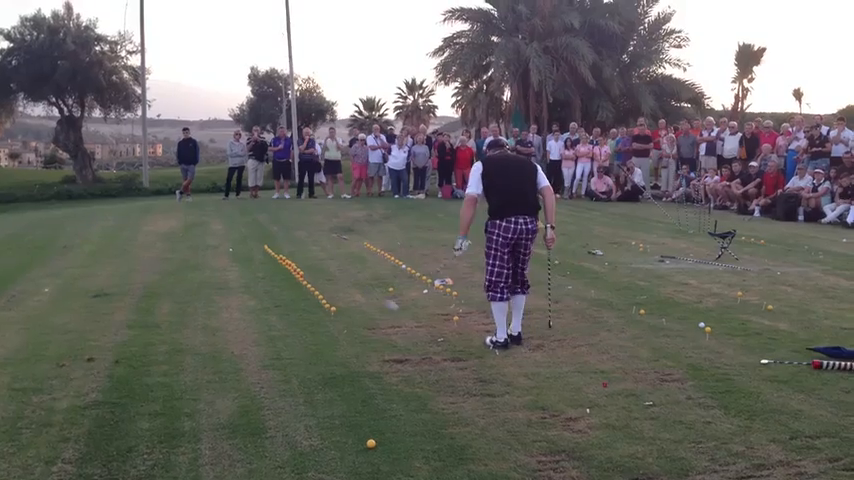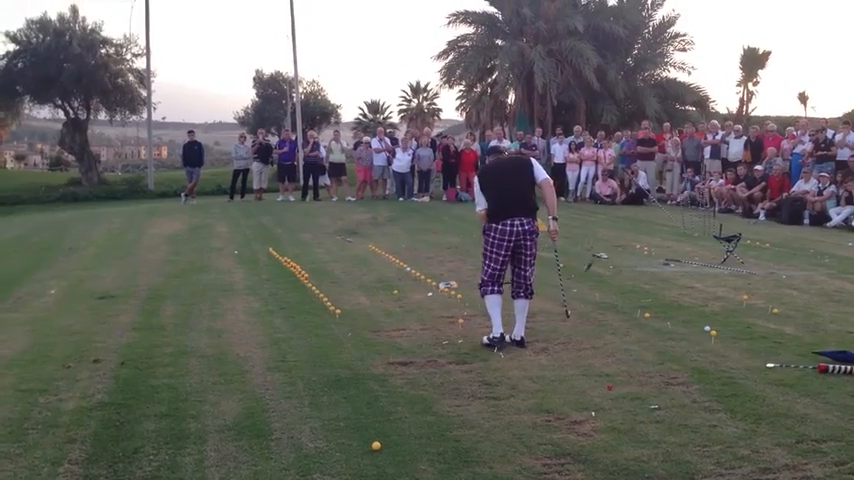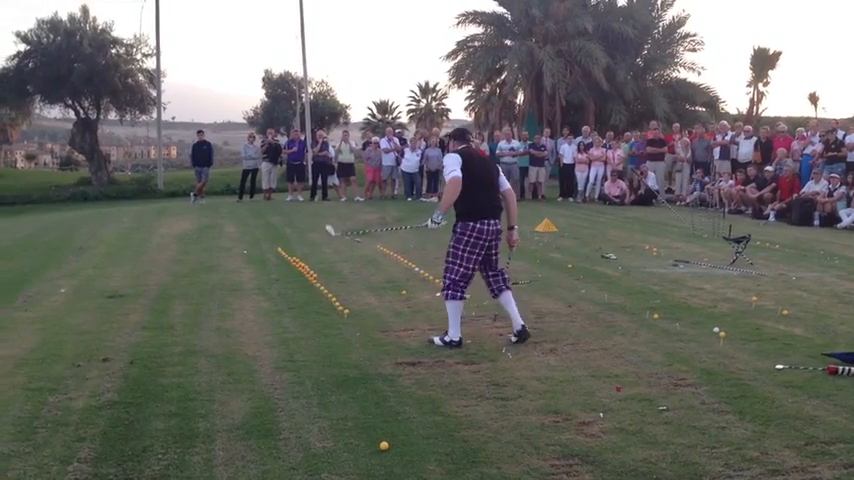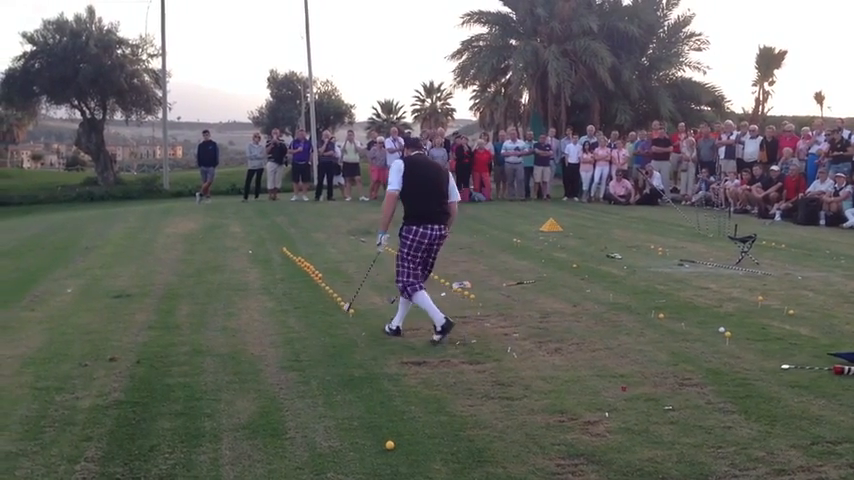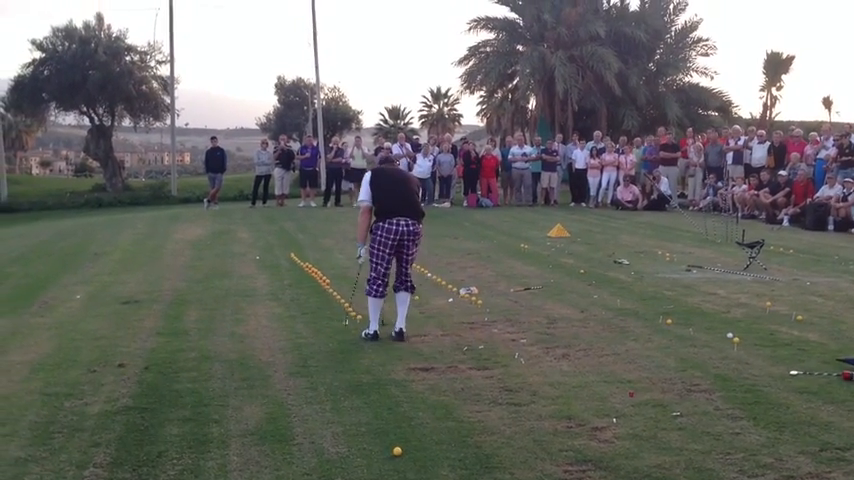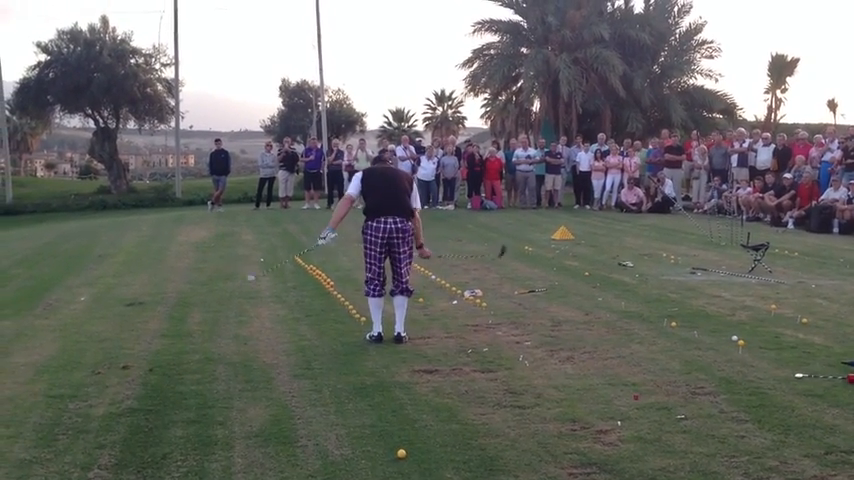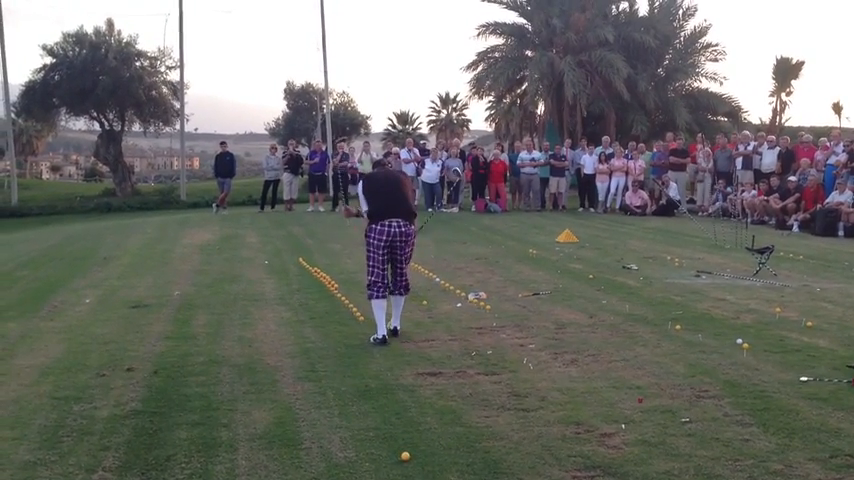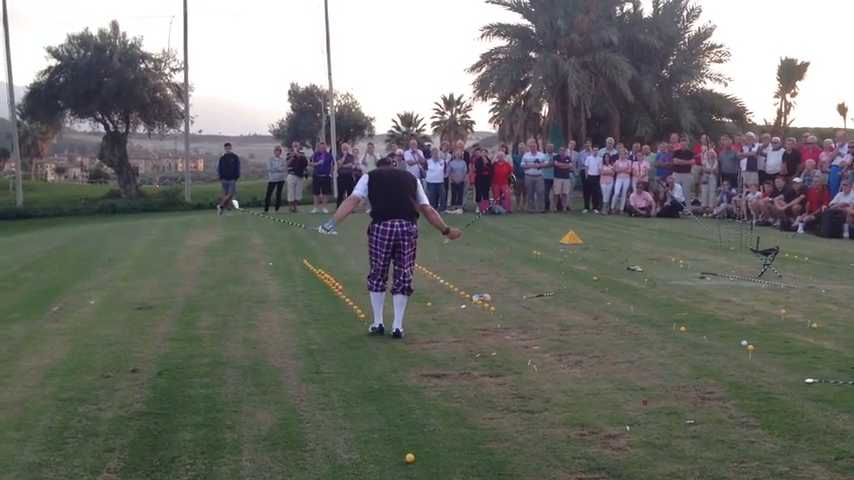
dt=0.5s
person 1, frame 1
left shoulder: (482, 165)
right shoulder: (529, 164)
left elbow: (470, 201)
right elbow: (548, 193)
left wrist: (462, 236)
right wrist: (550, 227)
left hip: (501, 224)
right hip: (529, 223)
left knee: (497, 280)
right knee: (519, 277)
left ankle: (500, 337)
right ankle: (515, 331)
person 1, frame 2
left shoulder: (482, 175)
right shoulder: (527, 162)
left elbow: (483, 214)
right elbow: (547, 186)
right wrist: (552, 218)
left hip: (499, 227)
right hip: (528, 224)
left knee: (490, 281)
right knee: (523, 280)
left ankle: (496, 332)
right ankle: (518, 334)
person 1, frame 3
left shoulder: (453, 157)
right shoulder: (488, 162)
left elbow: (455, 183)
right elbow: (509, 195)
left wrist: (440, 213)
right wrist: (512, 229)
left hip: (470, 225)
right hip: (494, 224)
left knee: (455, 279)
right knee: (494, 275)
left ankle: (453, 336)
right ankle: (519, 326)
person 1, frame 4
left shoulder: (401, 163)
right shoulder: (441, 169)
left elbow: (391, 198)
right elbow: (454, 204)
left wrist: (383, 232)
left hip: (416, 227)
right hip: (440, 228)
left knee: (407, 278)
right knee: (415, 275)
left ankle: (440, 321)
right ankle: (396, 324)
person 1, frame 5
left shoulder: (372, 175)
right shoulder: (410, 178)
left elbow: (365, 211)
left wrist: (361, 245)
left hip: (386, 225)
right hip: (413, 226)
left knee: (377, 278)
right knee: (404, 276)
left ankle: (372, 329)
right ankle: (400, 326)
person 1, frame 6
left shoulder: (364, 174)
right shoulder: (406, 177)
left elbow: (347, 200)
right elbow: (415, 214)
left wrist: (329, 229)
right wrist: (420, 245)
left hip: (375, 224)
right hip: (403, 225)
left knee: (374, 279)
right knee: (402, 279)
left ankle: (376, 331)
right ankle: (400, 331)
person 1, frame 7
left shoulder: (365, 181)
right shoulder: (402, 177)
left elbow: (368, 214)
right wrist: (356, 213)
left hip: (379, 228)
right hip: (405, 227)
left knee: (377, 282)
right knee: (400, 278)
left ankle: (381, 333)
right ankle: (395, 325)
person 1, frame 8
left shoulder: (370, 177)
right shoulder: (410, 178)
left elbow: (353, 200)
right elbow: (427, 208)
left wrist: (332, 223)
right wrist: (446, 230)
left hip: (381, 227)
right hip: (408, 227)
left knee: (377, 276)
right knee: (403, 277)
left ankle: (378, 324)
right ankle: (397, 327)
